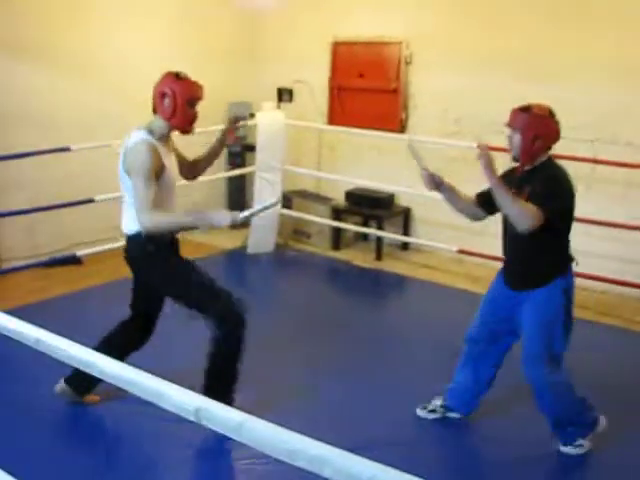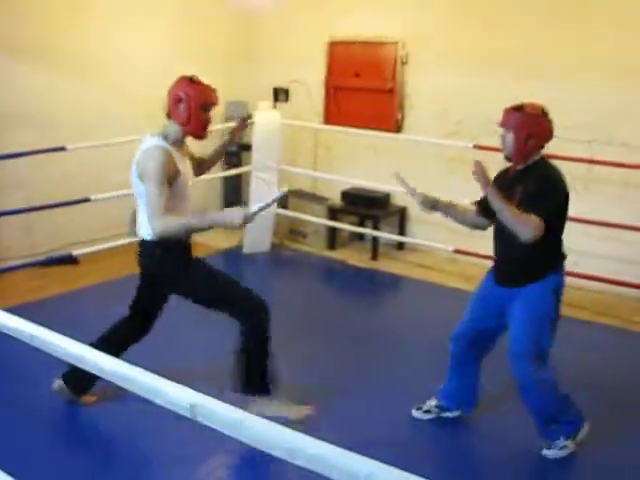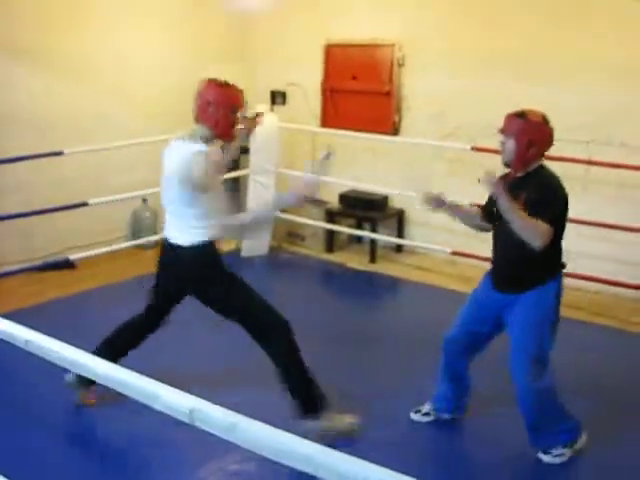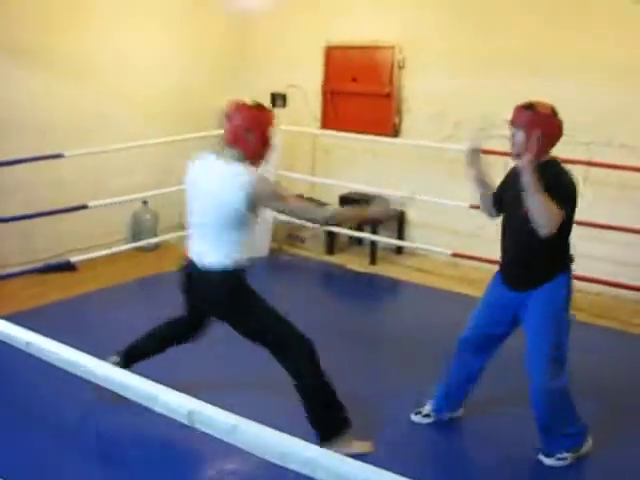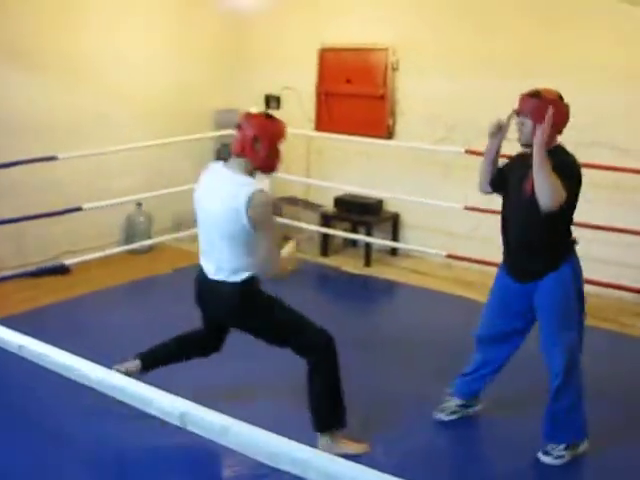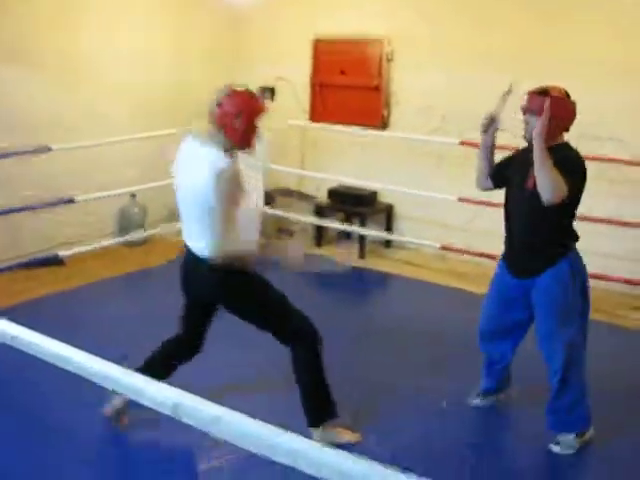
dt=0.1s
person 1, frame 1
left shoulder: (554, 181)
right shoulder: (514, 175)
left elbow: (526, 223)
right elbow: (477, 210)
left wrist: (494, 179)
right wrist: (441, 186)
left hip: (547, 287)
right hip: (511, 280)
left knee: (539, 363)
right knee: (480, 340)
left ankle: (582, 425)
right ankle: (457, 401)
person 1, frame 2
left shoulder: (548, 181)
right shoulder: (508, 176)
left elbow: (528, 231)
right elbow: (480, 218)
left wrist: (490, 191)
right wrist: (439, 205)
left hip: (537, 285)
right hip: (501, 279)
left knee: (525, 360)
right knee: (467, 339)
left ankle: (566, 426)
right ankle: (452, 400)
person 1, frame 3
left shoulder: (547, 188)
right shoulder: (507, 182)
left elbow: (538, 240)
right elbow: (485, 221)
left wrist: (502, 198)
right wrist: (447, 205)
left hip: (536, 291)
right hip: (497, 282)
left knee: (526, 370)
right knee: (458, 342)
left ankle: (564, 437)
right ankle: (446, 404)
person 1, frame 4
left shoulder: (557, 179)
right shoulder: (517, 173)
left elbow: (546, 226)
right elbow: (494, 208)
left wrist: (528, 173)
right wrist: (479, 174)
left hip: (546, 287)
right hip: (508, 280)
left knee: (543, 369)
right knee: (473, 341)
left ankle: (570, 440)
right ankle: (446, 403)
person 1, frame 5
left shoulder: (563, 163)
right shoulder: (520, 162)
left elbow: (550, 203)
right elbow: (488, 185)
left wrist: (538, 148)
right wrist: (494, 144)
left hip: (555, 276)
right hip: (514, 272)
left knee: (560, 356)
right knee: (492, 337)
left ankle: (569, 437)
right ankle: (463, 397)
person 1, frame 6
left shoulder: (568, 160)
right shoulder: (521, 157)
left elbow: (551, 196)
right elbow: (485, 181)
left wrist: (539, 142)
right wrist: (488, 139)
left hip: (555, 270)
right hip: (514, 266)
left knee: (561, 349)
right knee: (493, 330)
left ankle: (574, 425)
right ankle: (494, 386)
person 2, frame 1
left shoulder: (161, 142)
right shoulder: (143, 150)
left elbow: (190, 172)
right elbow: (148, 221)
left wrist: (221, 143)
right wrist: (207, 217)
left hip: (151, 248)
right hip: (152, 251)
left knee: (140, 324)
right knee: (229, 313)
left ankle: (77, 382)
right ankle: (217, 401)
person 2, frame 2
left shoulder: (174, 145)
right shoulder: (156, 155)
left elbow: (197, 168)
right elbow: (160, 225)
left wrist: (229, 142)
right wrist: (221, 217)
left hip: (163, 253)
right hip: (166, 255)
left knee: (138, 321)
right knee: (254, 310)
left ankle: (73, 381)
right ankle: (258, 395)
person 2, frame 3
left shoulder: (179, 145)
right shoulder: (200, 160)
right elbow: (223, 225)
left wrist: (240, 139)
right wrist: (282, 202)
left hip: (172, 255)
right hip: (197, 262)
left knee: (151, 317)
right knee: (273, 328)
left ankle: (85, 375)
right ankle: (316, 413)
person 2, frame 4
left shoulder: (199, 165)
right shoulder: (254, 184)
right elbow: (317, 216)
right wrist: (365, 212)
left hip: (194, 275)
right hip: (224, 285)
left knee: (189, 324)
right knee: (298, 350)
left ankle: (121, 361)
right ankle: (334, 436)
person 2, frame 5
left shoulder: (211, 173)
right shoulder: (257, 198)
right elbow: (273, 267)
right wrist: (290, 253)
left hip: (206, 286)
right hip: (238, 296)
left knee: (210, 337)
right knee: (319, 346)
left ankle: (138, 365)
right ankle: (330, 434)
person 2, frame 6
left shoulder: (189, 147)
right shoulder: (225, 171)
right elbow: (223, 251)
right wrist: (263, 252)
left hip: (193, 267)
right hip: (224, 272)
left knee: (189, 338)
right knee: (302, 335)
left ankle: (125, 395)
right ankle: (323, 425)
